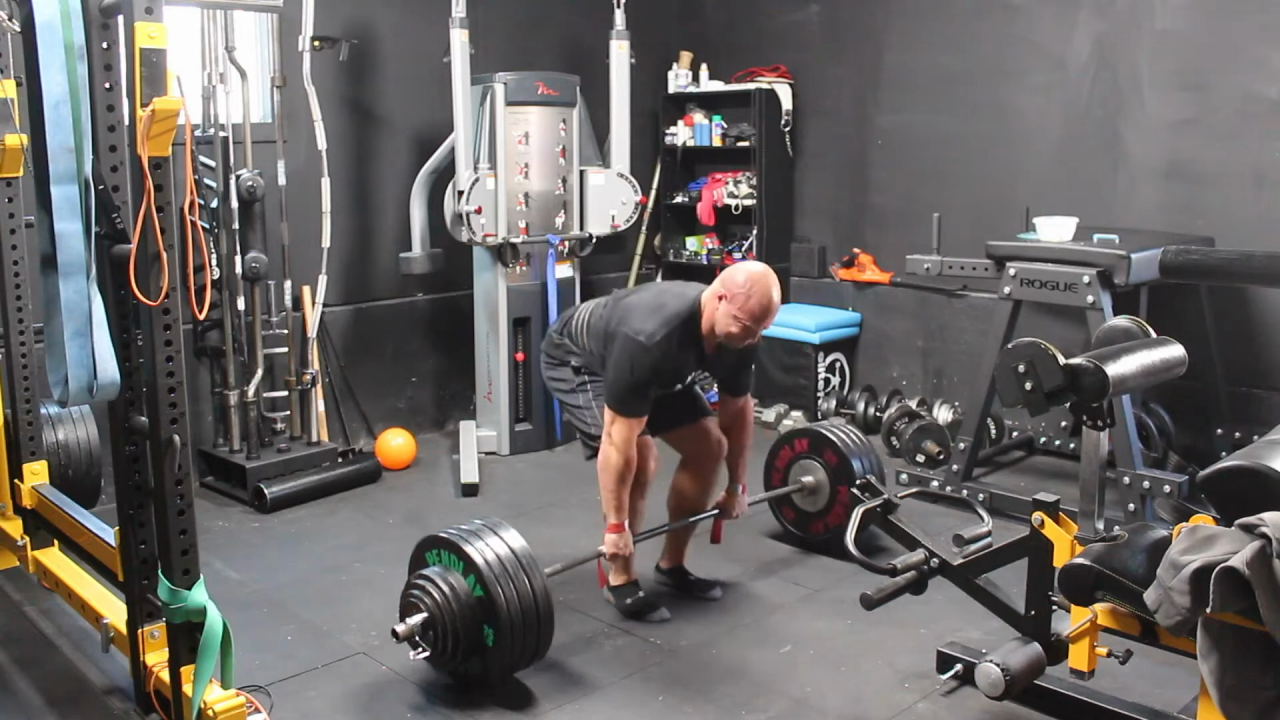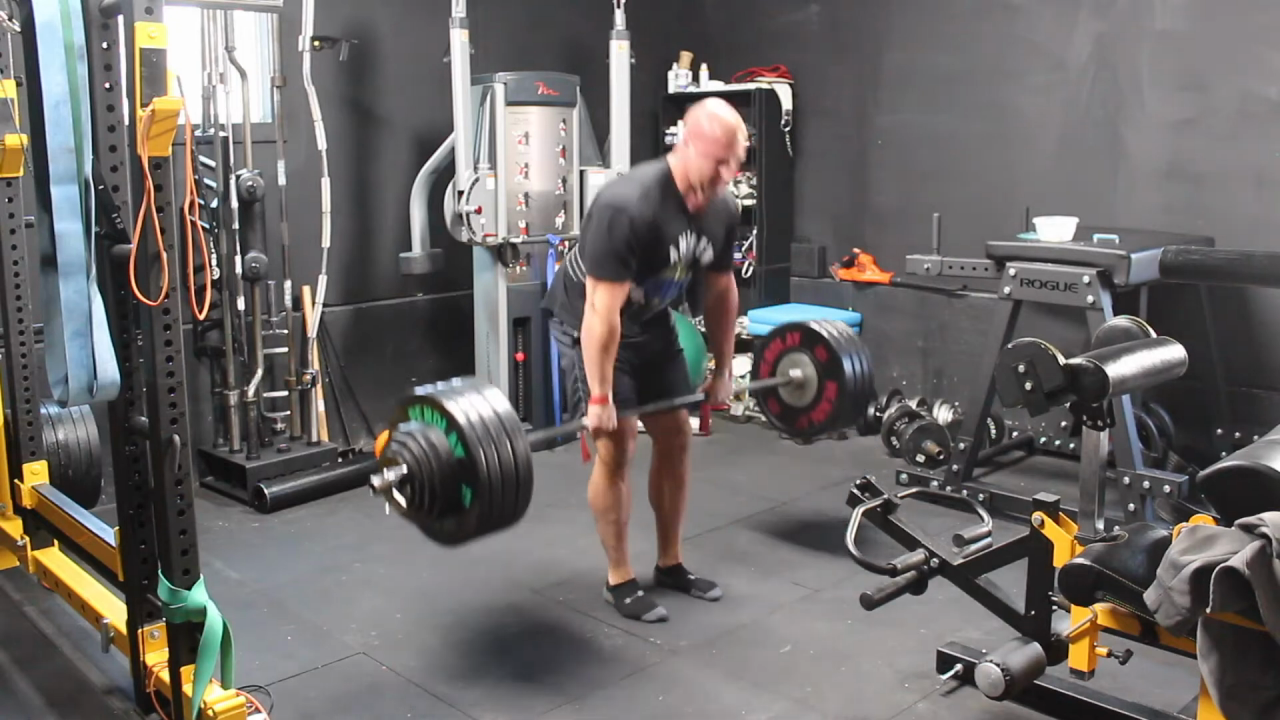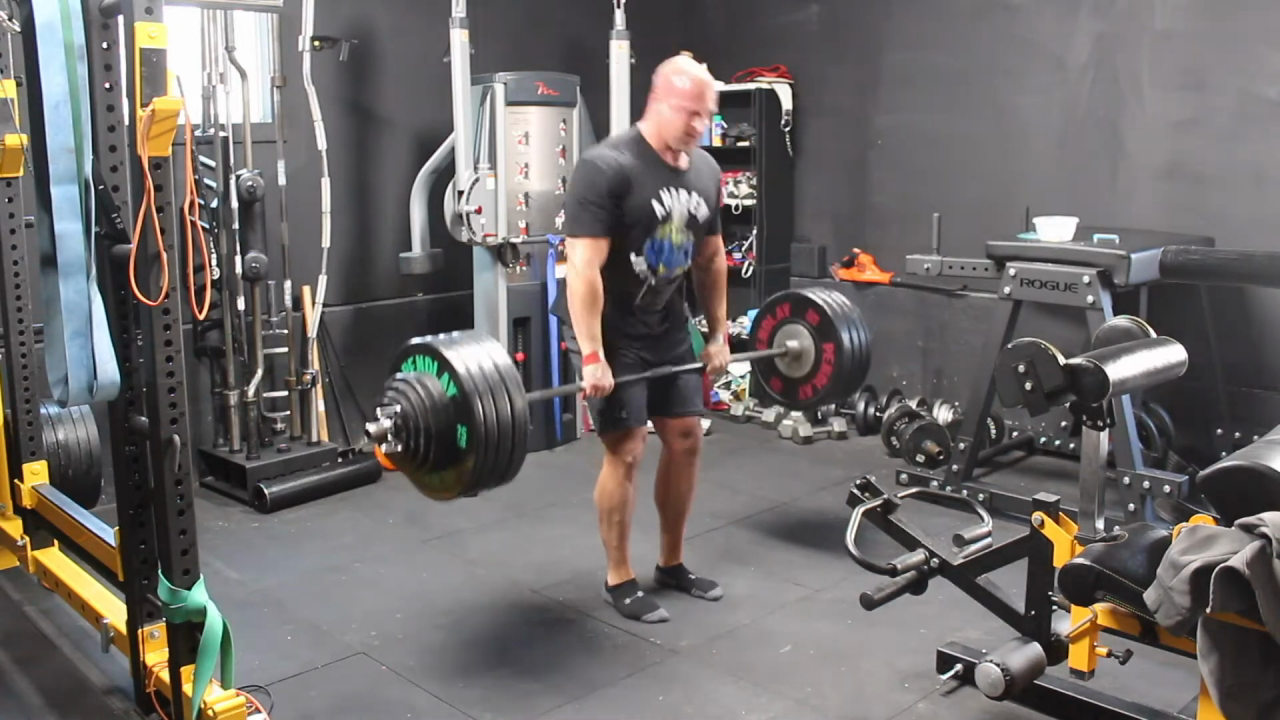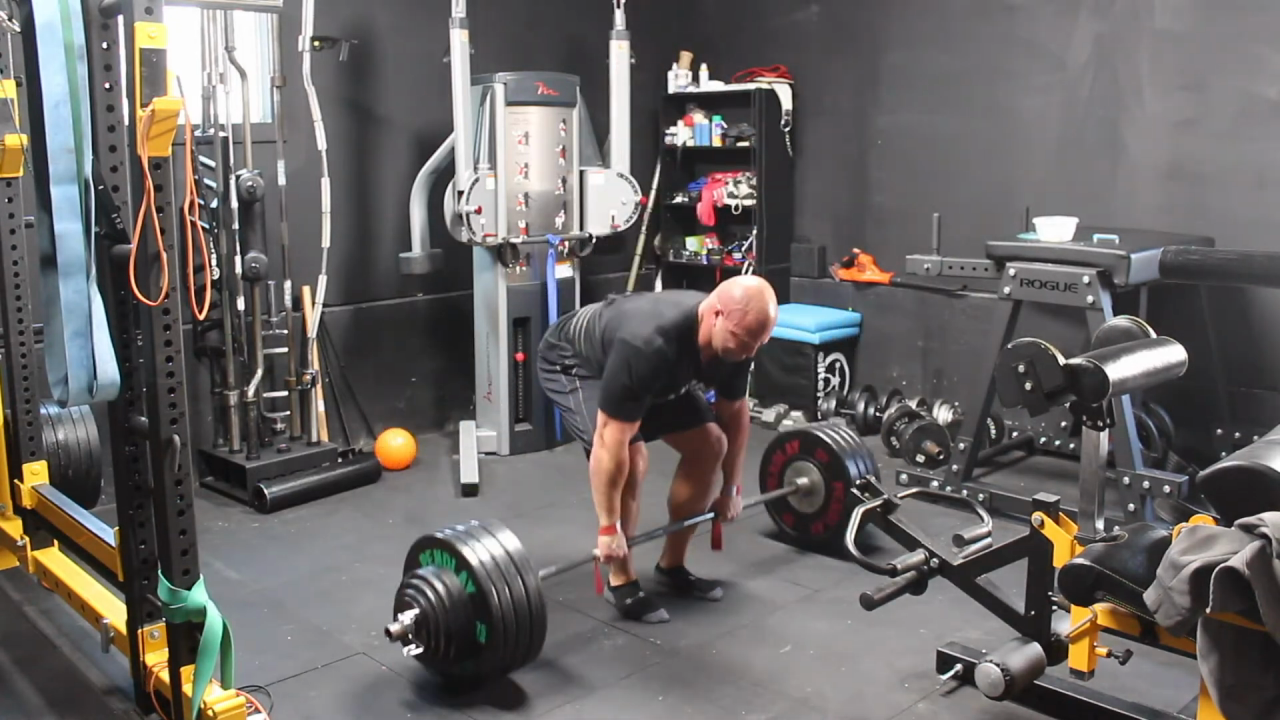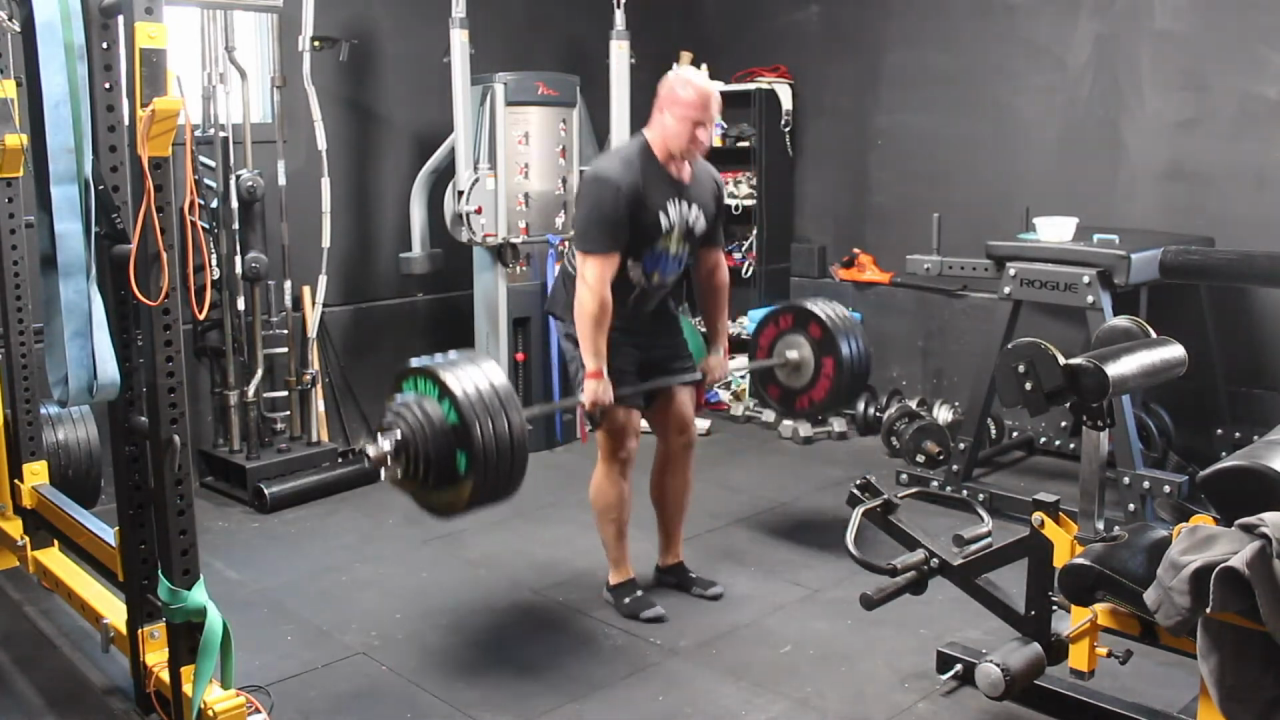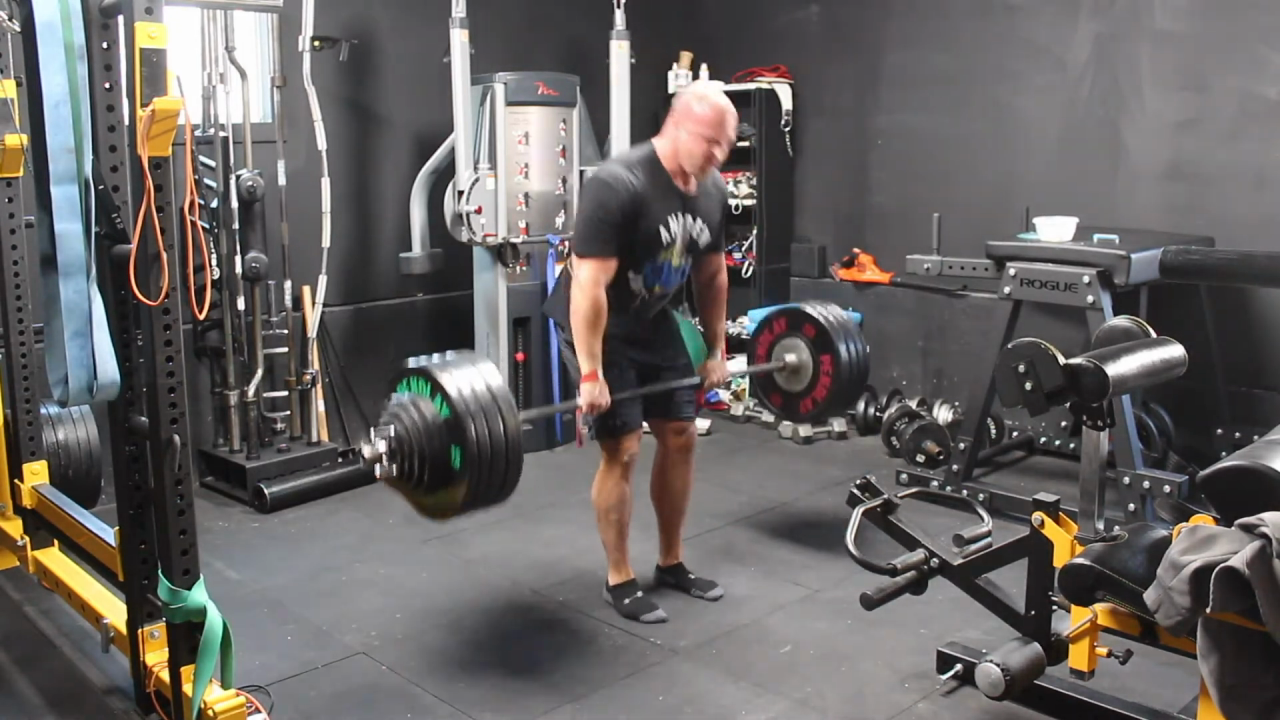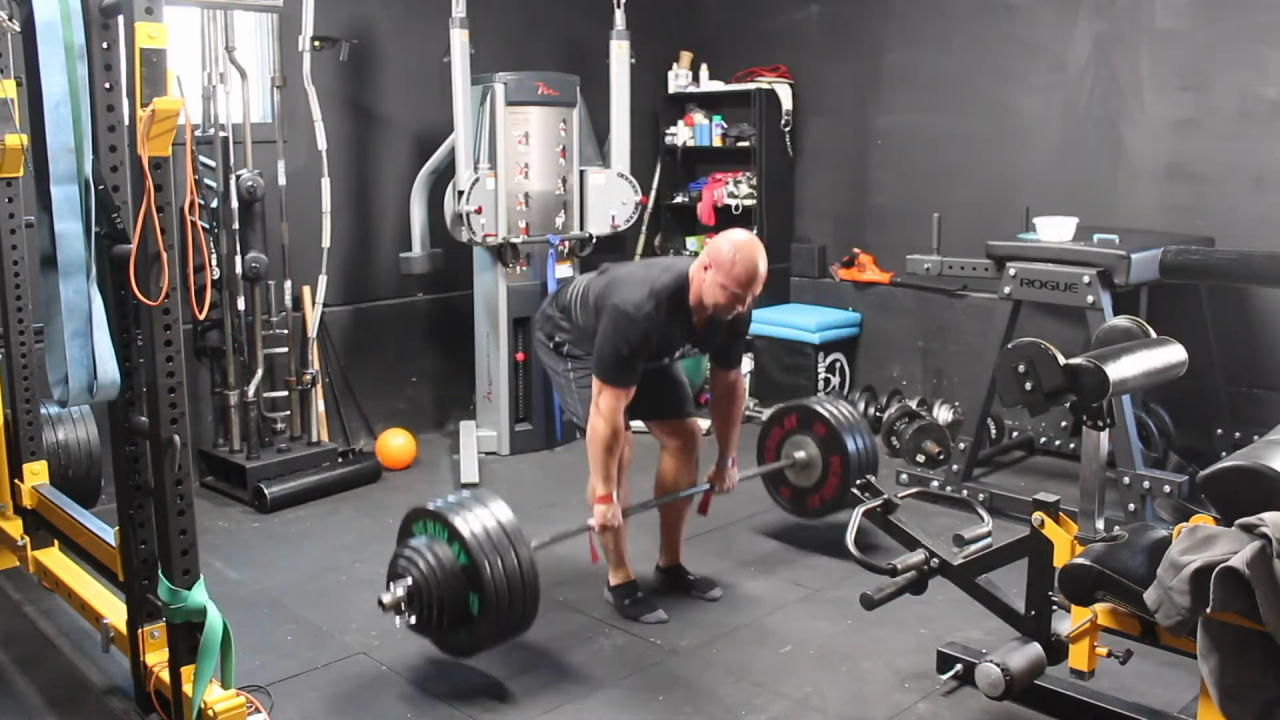
dt=0.7s
person 1, frame 1
left shoulder: (738, 334)
right shoulder: (650, 338)
left elbow: (737, 408)
right elbow: (619, 440)
left wrist: (736, 487)
right wrist: (615, 528)
right hip: (579, 361)
left knee: (710, 447)
right knee: (640, 461)
left ankle: (672, 565)
right ankle: (620, 580)
person 1, frame 2
left shoulder: (722, 210)
right shoulder: (628, 206)
left elbow: (721, 291)
right elbow: (603, 310)
left wrist: (722, 369)
right wrist: (599, 399)
left hip: (651, 323)
right hip: (588, 319)
left knee: (676, 438)
right knee: (615, 445)
left ankle: (670, 564)
right ankle: (619, 579)
person 1, frame 3
left shoulder: (704, 171)
right shoulder: (606, 168)
left elbow: (711, 258)
right elbow: (584, 268)
left wrist: (717, 335)
right wrist: (592, 357)
left hip: (667, 328)
right hip: (610, 328)
left knee: (686, 440)
right knee: (624, 451)
left ankle: (672, 565)
right ankle: (619, 581)
person 1, frame 4
left shoulder: (735, 340)
right shoulder: (646, 344)
left elbow: (733, 414)
right elbow: (612, 443)
left wrist: (732, 488)
right wrist: (609, 528)
right hip: (574, 363)
left knee: (709, 446)
right knee: (630, 461)
left ankle: (671, 566)
right ankle: (621, 582)
person 1, frame 5
left shoulder: (707, 182)
right shoulder: (614, 181)
left elbow: (712, 268)
right elbow: (594, 285)
left wrist: (718, 347)
right wrist: (594, 375)
left hip: (659, 318)
right hip: (602, 325)
left knee: (680, 438)
right knee: (619, 448)
left ankle: (672, 564)
right ankle: (620, 580)
person 1, frame 6
left shoulder: (711, 191)
right shoulder: (615, 186)
left elbow: (711, 275)
right elbow: (589, 287)
left wrist: (716, 350)
right wrist: (590, 375)
left hip: (656, 324)
right hip: (603, 330)
left knee: (680, 439)
right knee: (621, 452)
left ankle: (672, 564)
right ankle: (619, 580)
person 1, frame 7
left shoulder: (730, 310)
right shoulder: (637, 308)
left elbow: (728, 383)
right elbow: (608, 412)
left wrist: (726, 460)
right wrist: (603, 499)
right hip: (574, 339)
left knee: (684, 441)
right knee: (617, 453)
left ankle: (671, 567)
right ankle: (620, 583)
